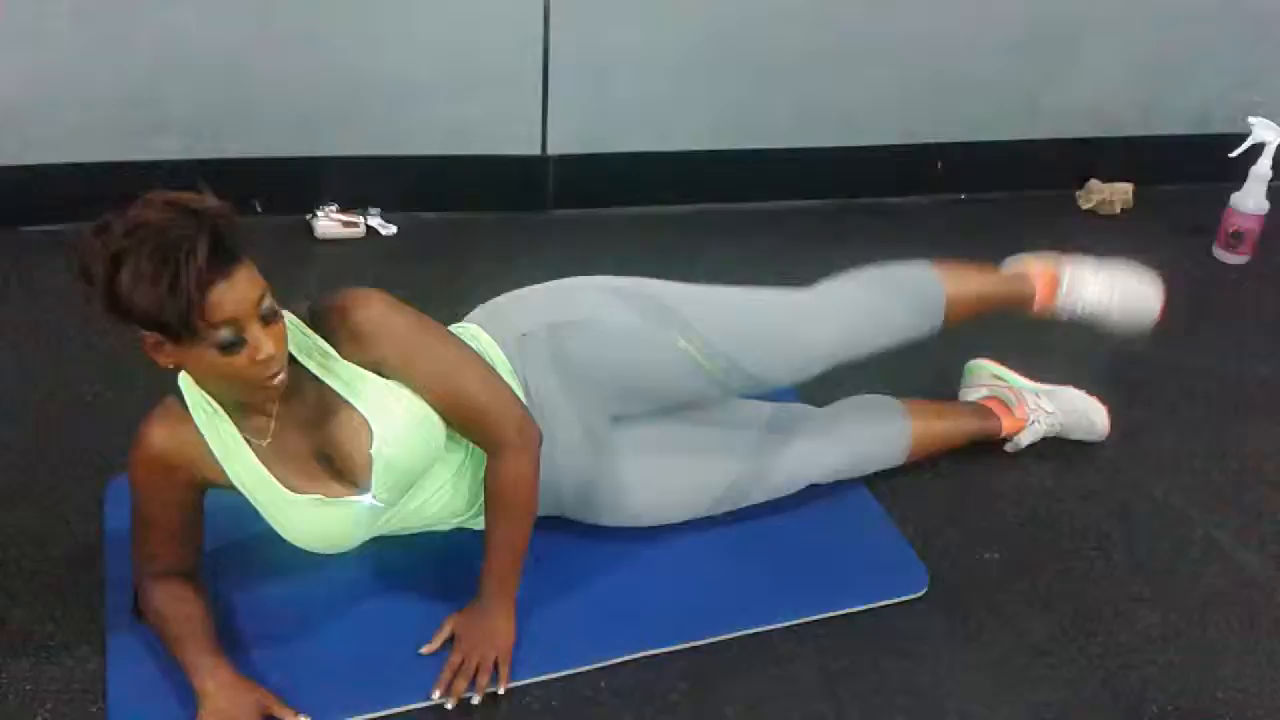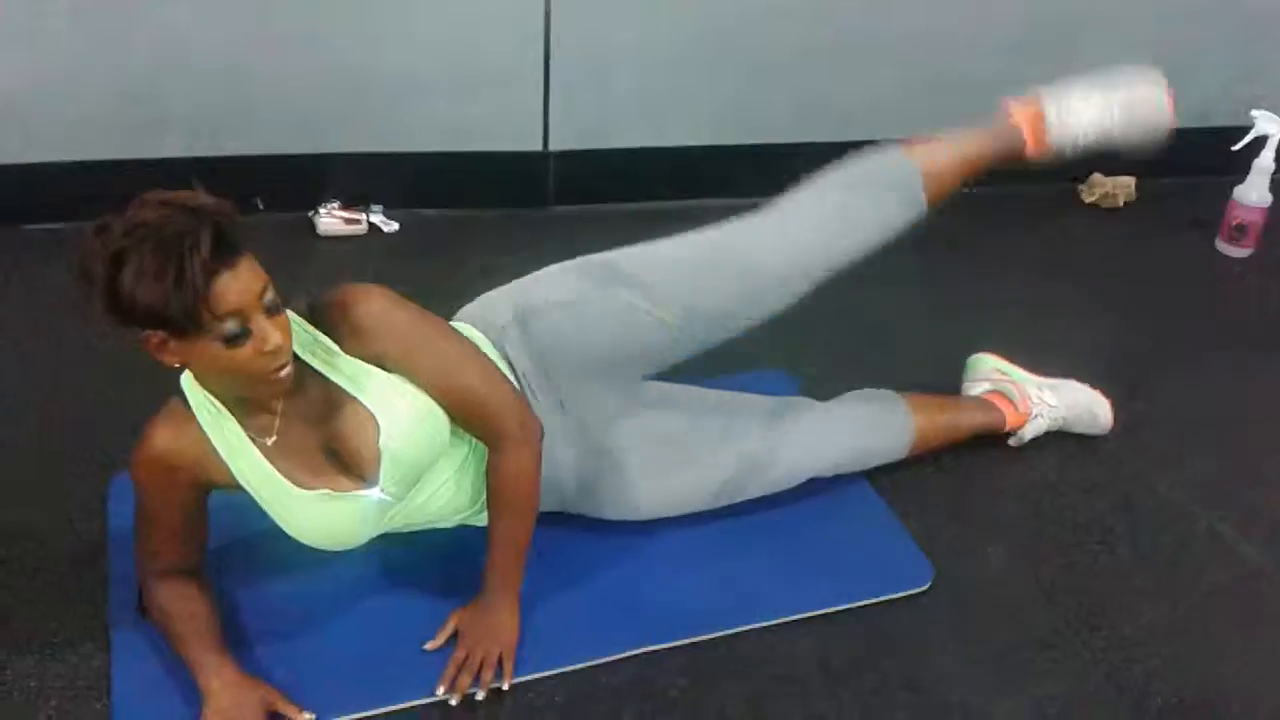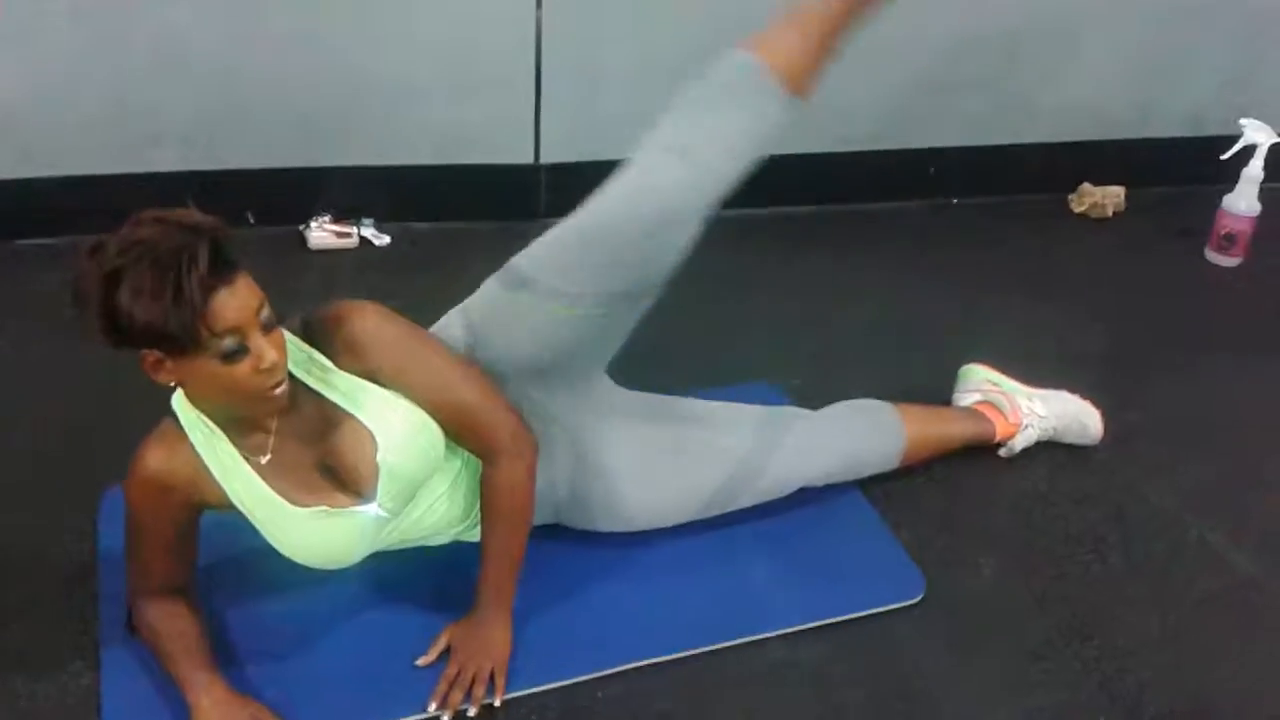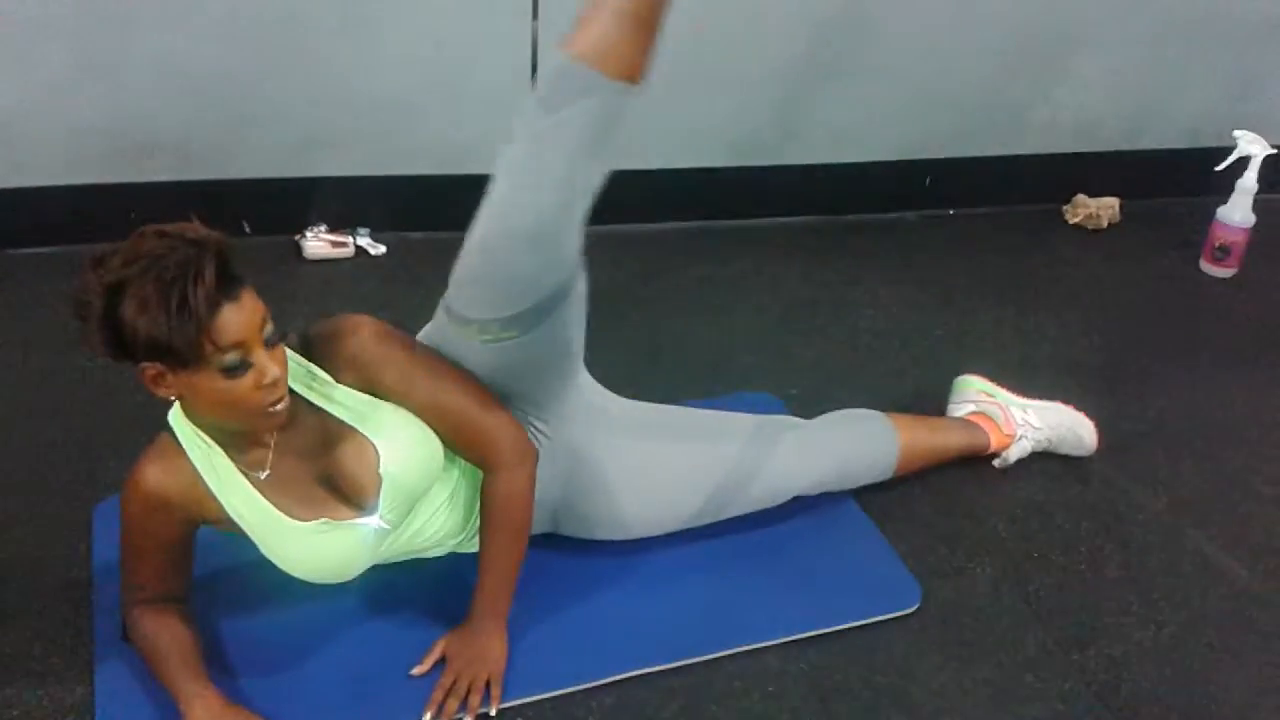
dt=0.2s
person 1, frame 1
left shoulder: (354, 324)
right shoulder: (171, 451)
left elbow: (510, 433)
right elbow: (164, 577)
left wrist: (497, 604)
left hip: (546, 369)
right hip: (558, 485)
left knee: (807, 335)
right knee: (795, 453)
left ankle: (1028, 279)
right ankle: (994, 410)
person 1, frame 2
left shoulder: (354, 319)
right shoulder: (175, 454)
left elbow: (512, 430)
right elbow: (167, 573)
left wrist: (501, 596)
left hip: (541, 366)
right hip: (559, 481)
left knee: (766, 262)
right knee: (801, 439)
left ankle: (1023, 126)
right ankle: (993, 404)
person 1, frame 3
left shoulder: (351, 336)
right shoulder: (170, 470)
left elbow: (509, 443)
right elbow: (157, 595)
left wrist: (494, 611)
left hip: (539, 408)
right hip: (544, 492)
right knee: (792, 450)
right ankle: (985, 414)
person 1, frame 4
left shoulder: (347, 353)
right shoulder: (167, 484)
left elbow: (509, 453)
right elbow: (152, 604)
left wrist: (489, 623)
left hip: (532, 415)
right hip: (525, 506)
right ankle: (982, 425)
